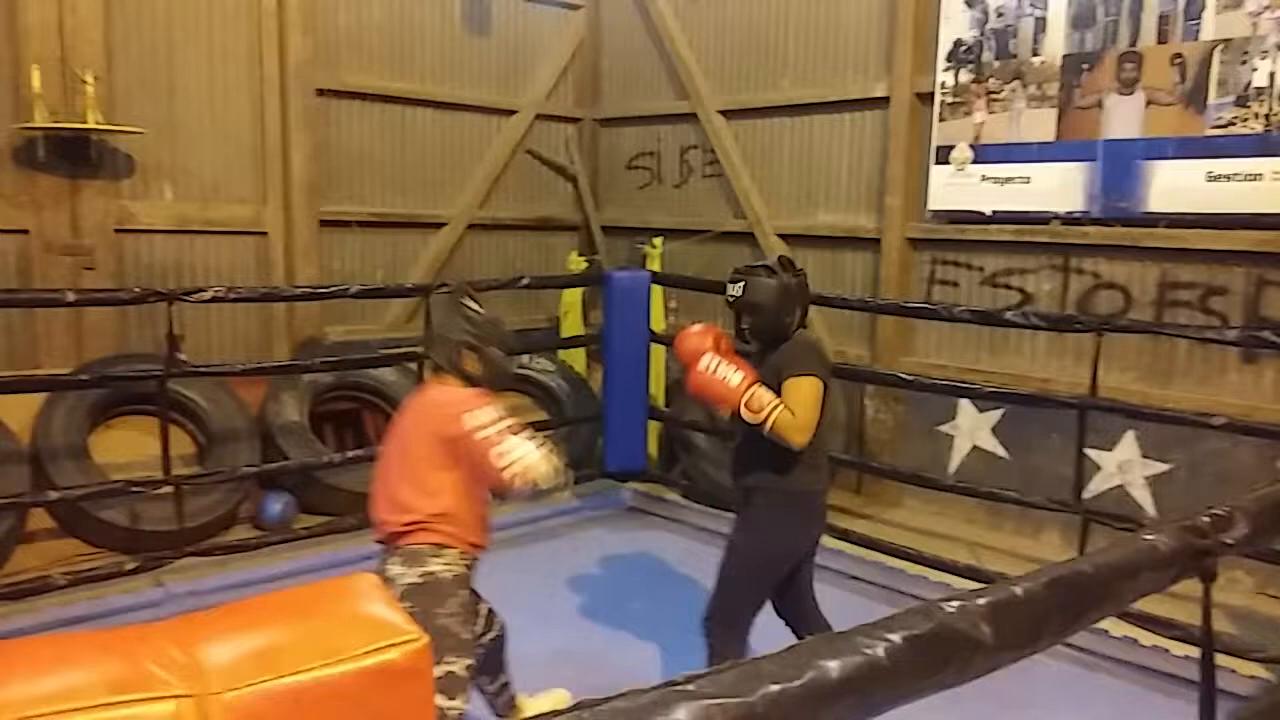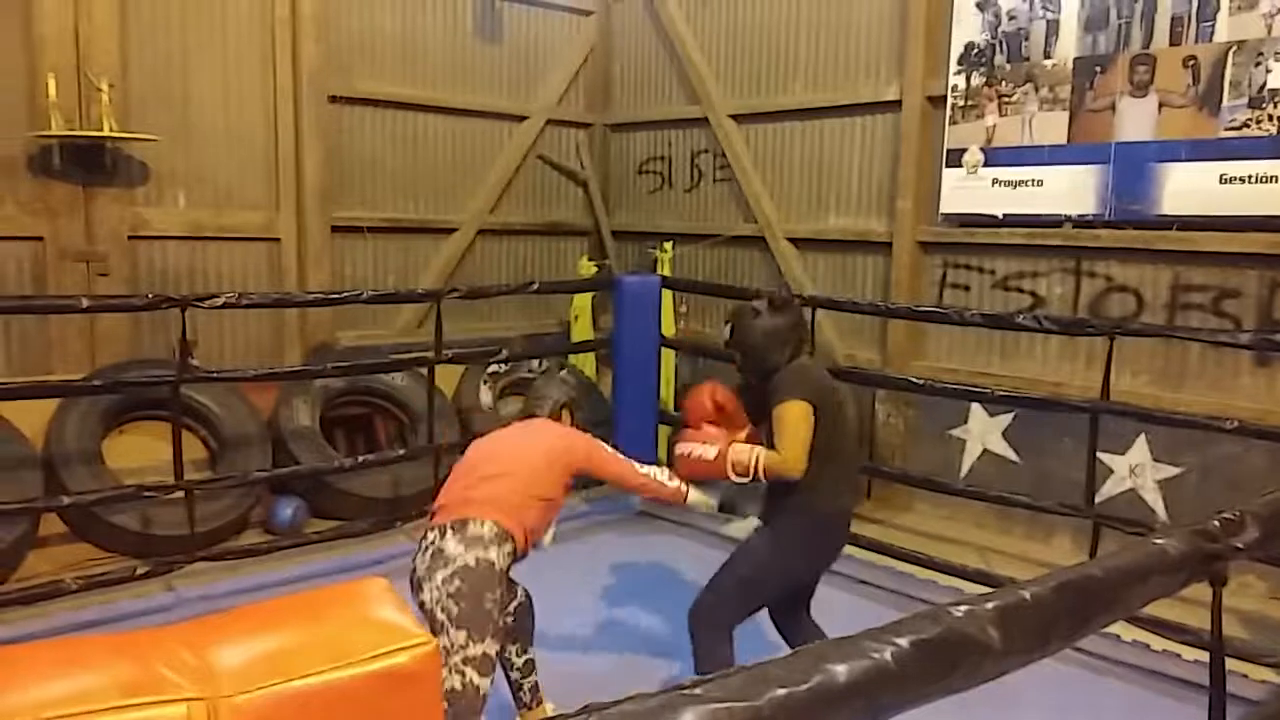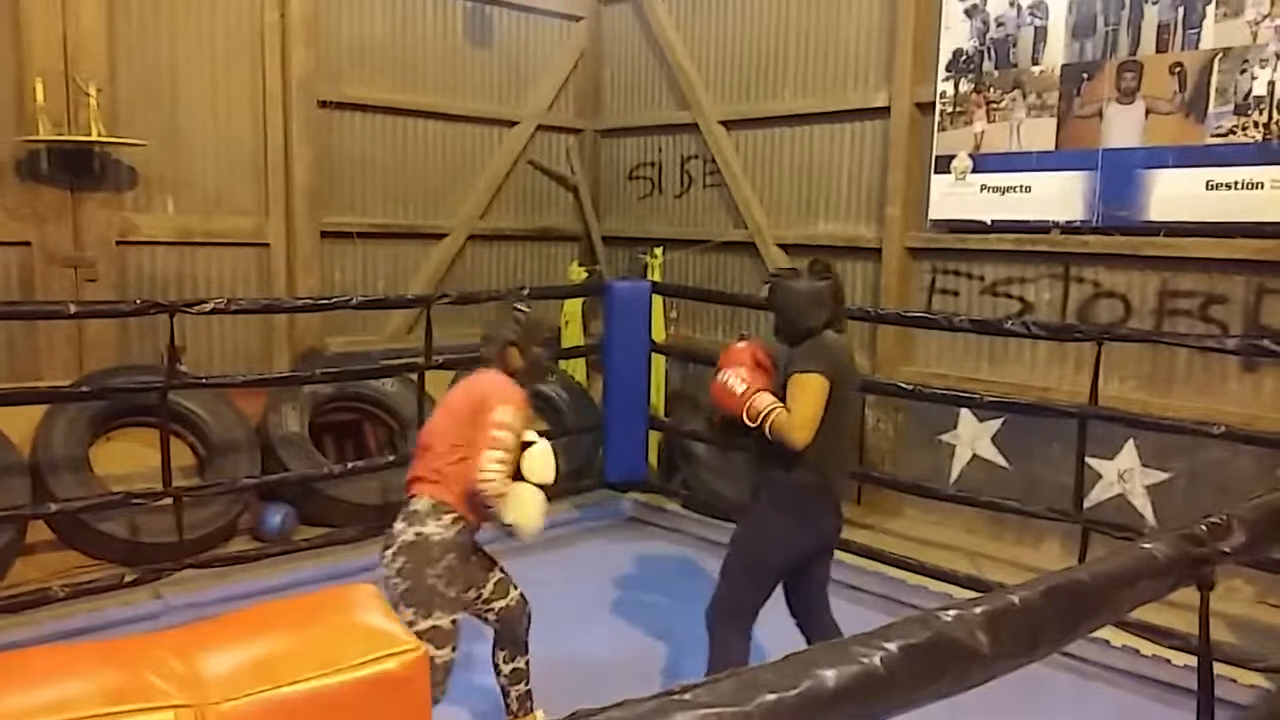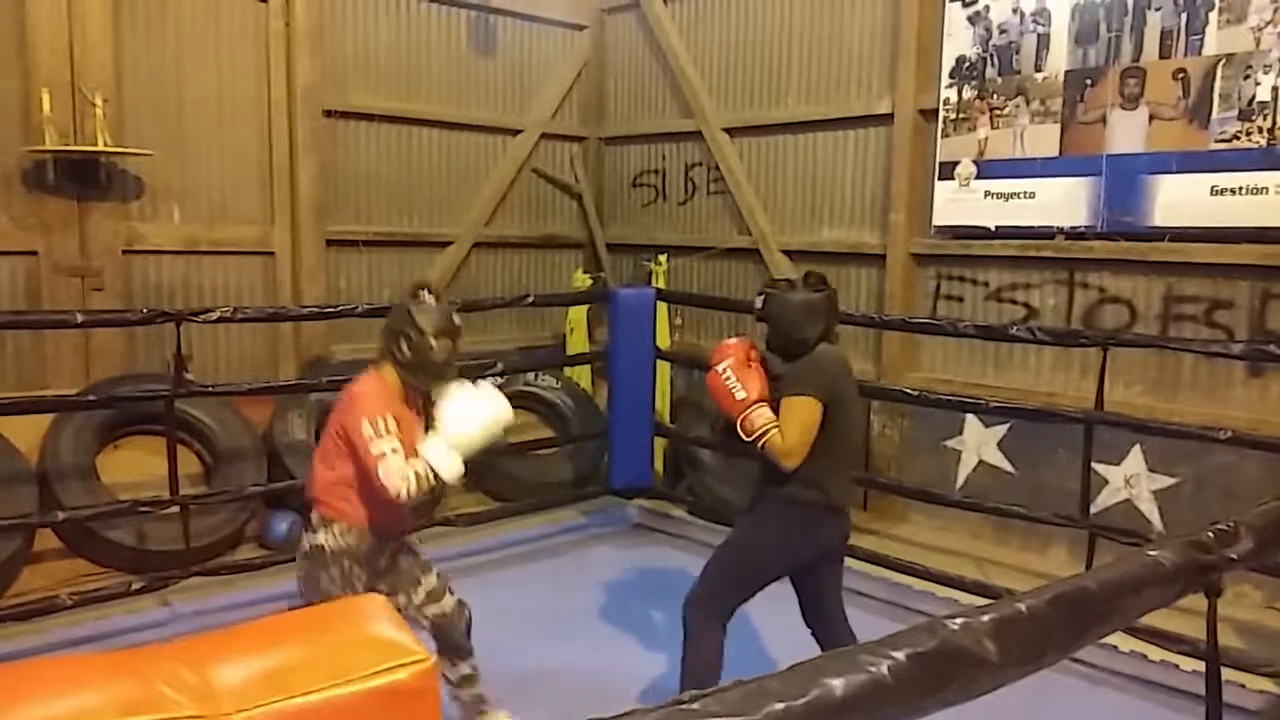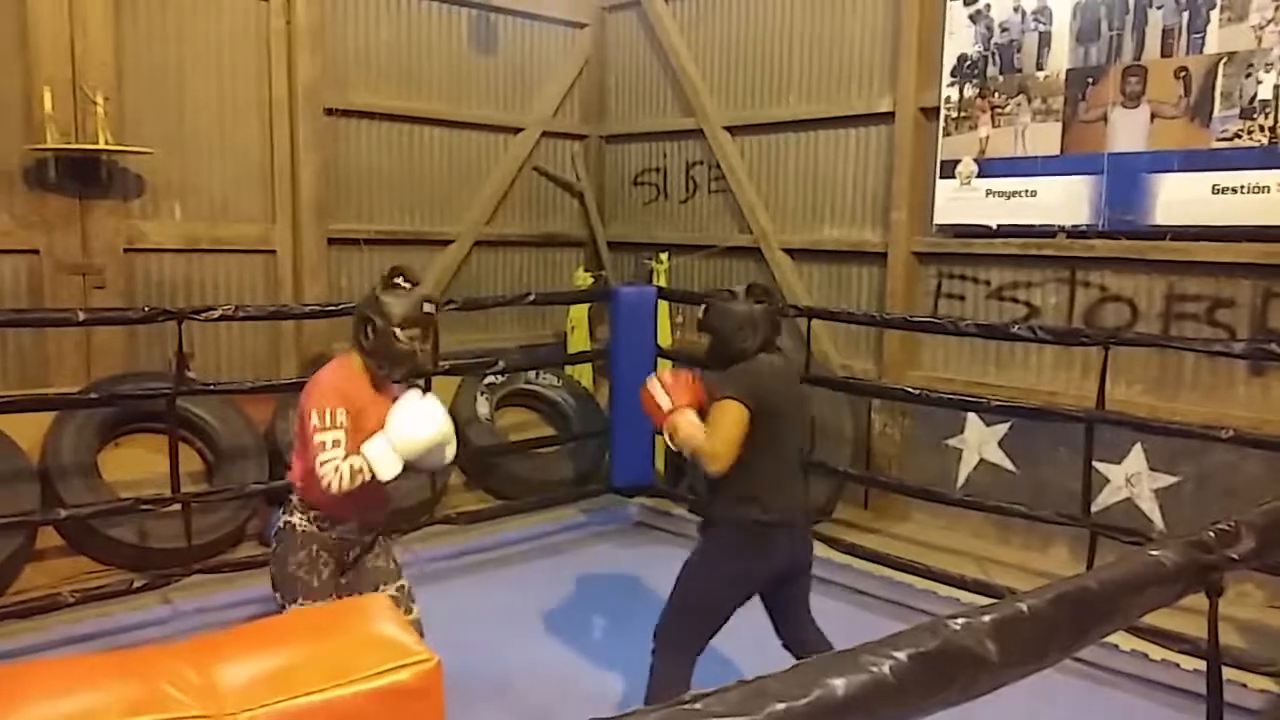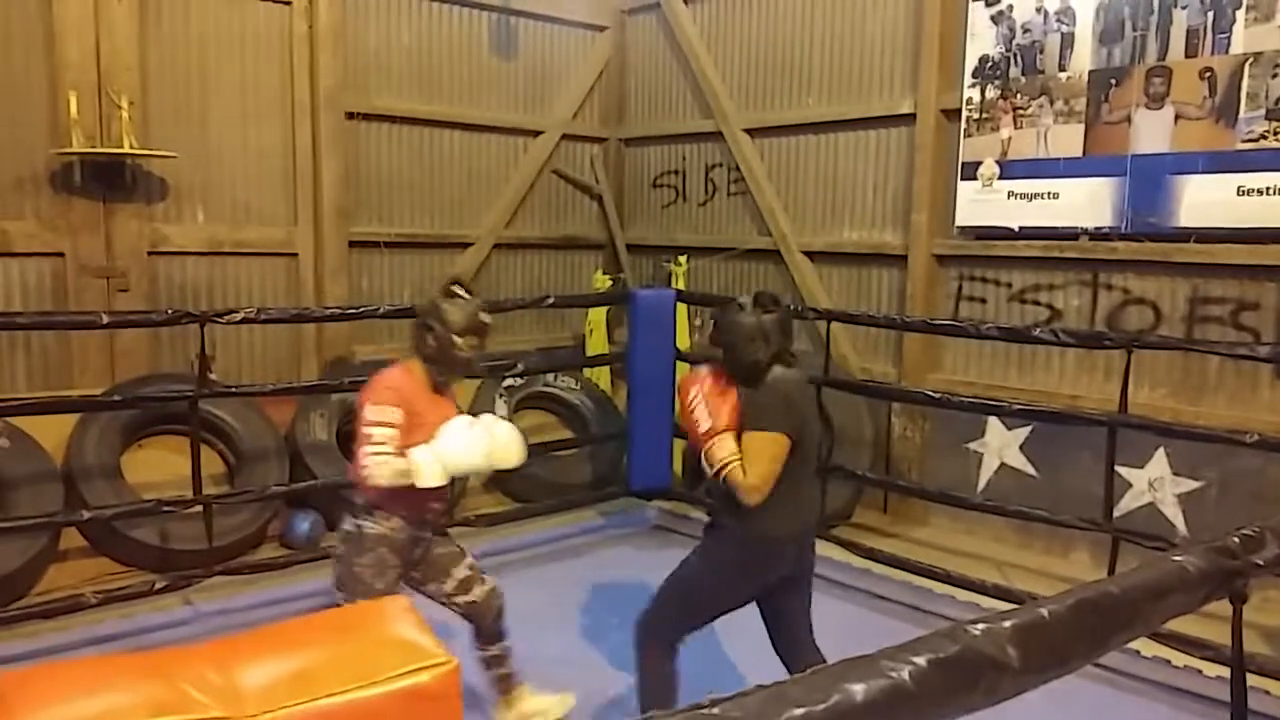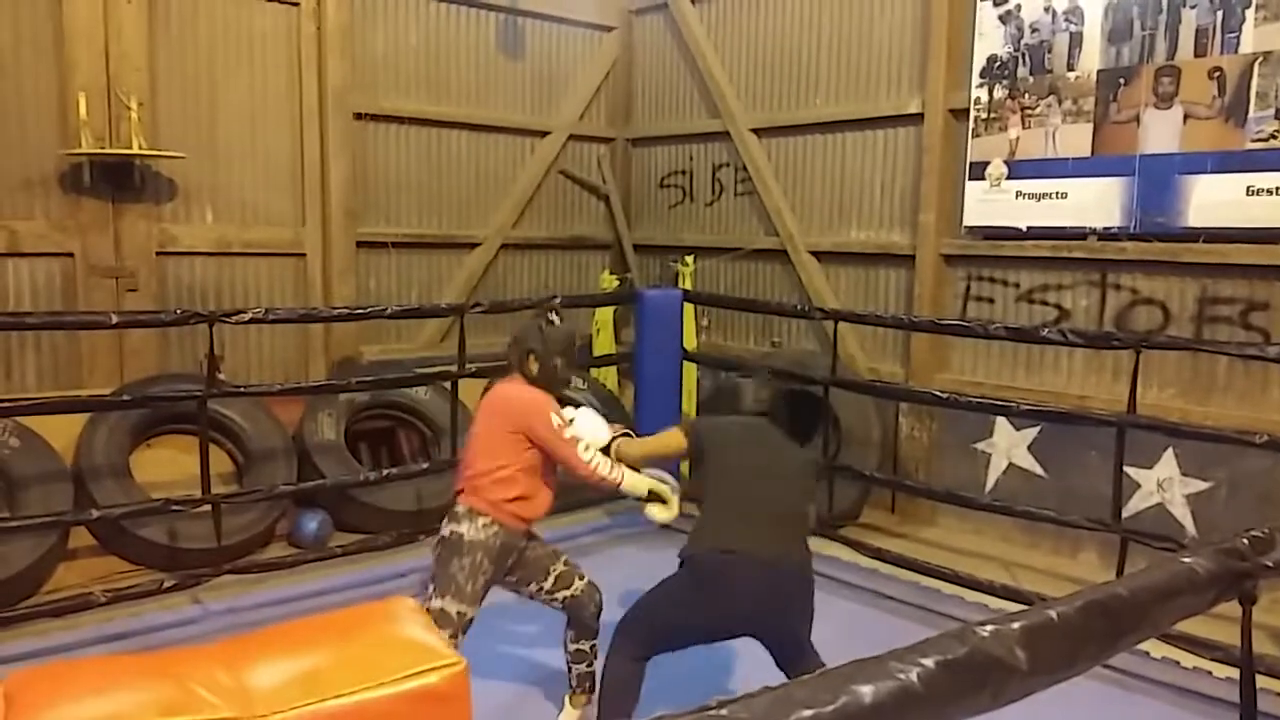
dt=0.3s
person 1, frame 1
left shoulder: (420, 406)
right shoulder: (461, 405)
right elbow: (528, 475)
right wrist: (540, 453)
left hip: (421, 572)
right hip: (430, 579)
left knee: (488, 633)
person 1, frame 2
left shoulder: (492, 441)
right shoulder: (570, 443)
right elbow: (640, 478)
right wrist: (696, 497)
left hip: (437, 552)
right hip: (470, 560)
left knee: (518, 611)
person 1, frame 3
left shoulder: (475, 388)
right shoulder: (506, 394)
right elbow: (490, 480)
left wrist: (523, 463)
right wrist: (515, 506)
left hip: (450, 535)
right hip: (431, 538)
left knee: (513, 612)
right knee: (429, 670)
person 1, frame 4
left shoulder: (411, 392)
right shoulder: (369, 398)
right elbow: (397, 484)
left wrist: (470, 420)
right wrist: (452, 443)
left hip: (386, 542)
right hip: (339, 547)
left knee: (451, 618)
person 1, frame 5
left shoulder: (387, 382)
right shoulder: (332, 386)
left elbow: (383, 449)
right elbow: (330, 477)
left wrist: (425, 441)
right wrist: (398, 443)
left hip: (362, 532)
right hip: (312, 536)
person 1, frame 6
left shoulder: (442, 392)
right shoulder: (390, 387)
right elbow: (374, 471)
left wrist: (489, 451)
right wrist: (443, 457)
left hip: (424, 533)
right hip: (377, 534)
left knee: (486, 604)
person 1, frame 7
left shoulder: (510, 399)
right shoulder: (527, 403)
right elbow: (585, 463)
left wrist: (573, 435)
right wrist: (644, 483)
left hip: (514, 537)
right hip: (475, 536)
left knee: (586, 602)
person 2, frame 1
left shoulder: (801, 353)
right shoulder: (771, 351)
left elbow: (796, 433)
right elbow: (750, 421)
left wrist: (742, 390)
right wrist: (716, 374)
left hip: (781, 506)
right hip: (788, 502)
left knee: (725, 622)
right knee: (798, 607)
person 2, frame 2
left shoulder: (792, 382)
right shoulder: (799, 375)
left elbow: (791, 464)
left wrist: (733, 455)
right wrist: (734, 430)
left hip: (804, 522)
right hip: (820, 520)
left knee: (707, 618)
right knee: (790, 615)
person 2, frame 3
left shoulder: (815, 355)
right shoulder: (833, 352)
left elbow: (795, 432)
left wrist: (754, 395)
right wrist: (766, 384)
left hip: (788, 502)
right hip: (821, 506)
left knee: (727, 616)
right knee: (813, 612)
person 2, frame 4
left shoulder: (808, 372)
right shoulder: (832, 364)
left elbow: (787, 452)
left wrist: (748, 404)
right wrist: (762, 386)
left hip: (789, 514)
right hip: (828, 518)
left knee: (703, 610)
right knee: (830, 624)
person 2, frame 5
left shoulder: (745, 379)
right shoulder: (784, 374)
left elbow: (714, 459)
left wrist: (678, 416)
right wrist: (705, 403)
left hip: (743, 536)
right hip: (791, 530)
left knee: (674, 645)
right knee: (802, 631)
person 2, frame 6
left shoulder: (769, 399)
right shoulder: (790, 384)
left elbow: (750, 488)
left wrist: (713, 433)
right wrist: (722, 420)
left hip: (746, 544)
right hip: (795, 543)
left knee: (654, 634)
right knee: (797, 645)
person 2, frame 7
left shoulder: (714, 432)
right shoulder: (802, 463)
left elbow: (634, 452)
left wrist: (617, 444)
left hip: (716, 577)
right hip: (788, 587)
left knee: (627, 647)
right knee: (800, 659)
